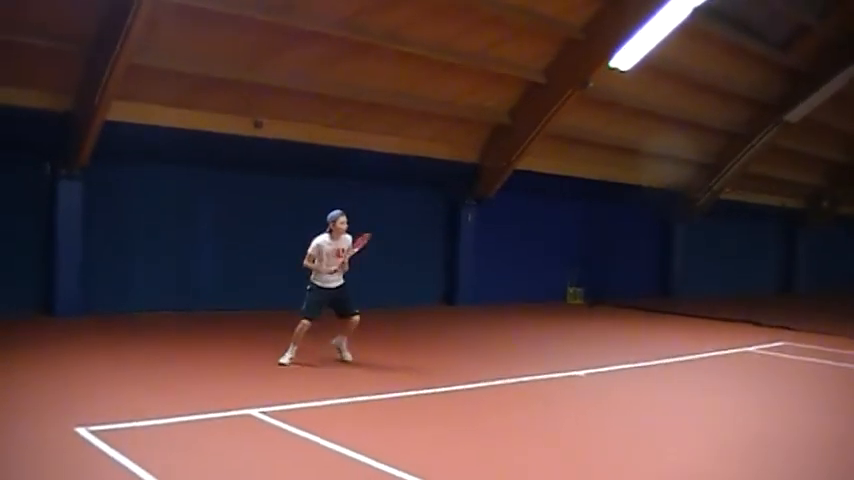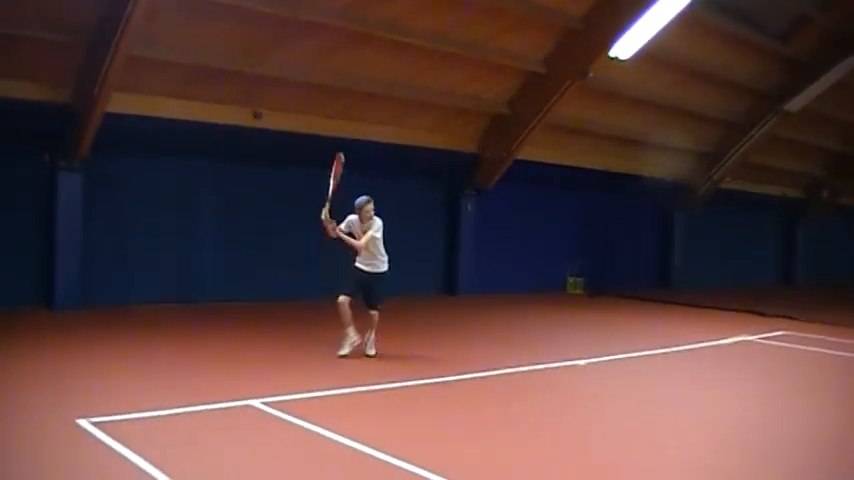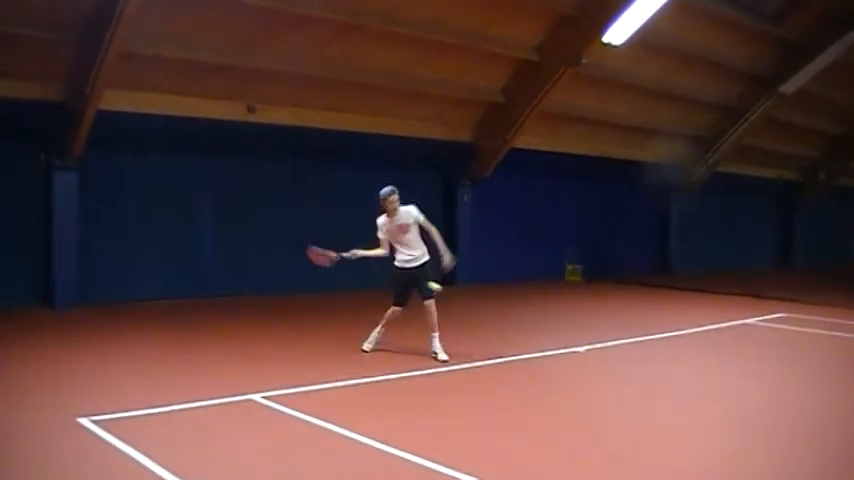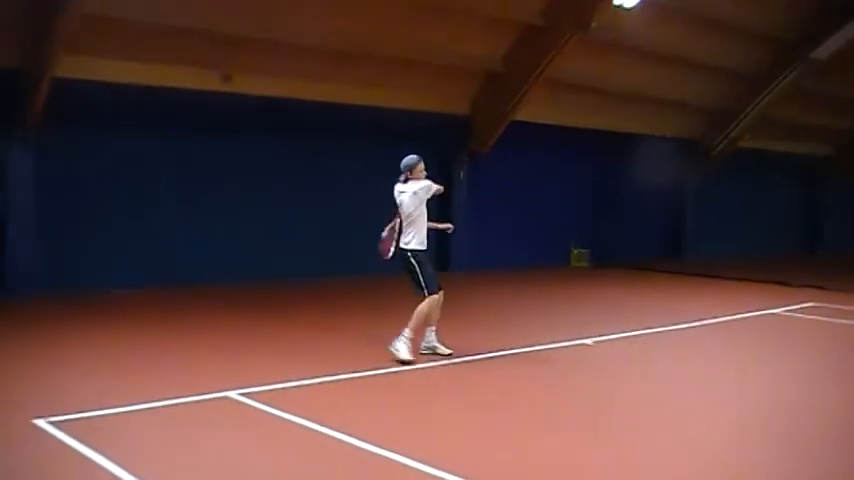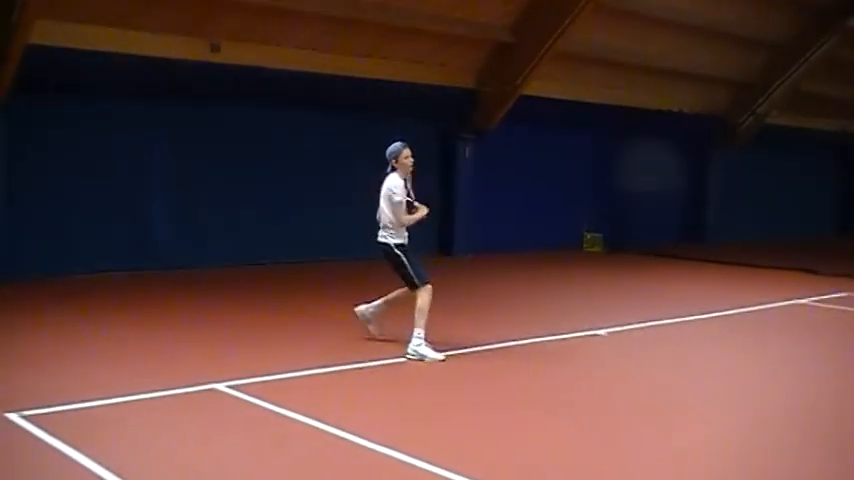
dt=0.4s
person 1, frame 1
left shoulder: (347, 239)
right shoulder: (320, 242)
left elbow: (344, 269)
right elbow: (306, 263)
left wrist: (344, 262)
right wrist: (323, 269)
left hip: (338, 286)
right hip: (318, 286)
left knee: (354, 318)
right knee: (305, 322)
left ankle: (340, 342)
right ankle: (290, 353)
person 1, frame 2
left shoulder: (377, 223)
right shoulder: (352, 220)
left elbow: (360, 246)
right elbow: (334, 234)
left wrist: (340, 234)
right wrist: (328, 223)
left hip: (378, 271)
right hip: (360, 268)
left knee: (373, 311)
right knee: (342, 301)
left ankle: (370, 340)
right ankle: (352, 337)
person 1, frame 3
left shoulder: (410, 210)
right shoulder: (381, 222)
left elbow: (431, 230)
right elbow: (384, 251)
left wrist: (444, 252)
right wrist: (361, 253)
left hip: (422, 263)
right hip: (402, 267)
left knee: (429, 303)
right knee: (397, 308)
left ankle: (436, 346)
right ankle: (376, 334)
person 1, frame 4
left shoulder: (399, 190)
right shoulder: (423, 186)
right elbow: (439, 189)
left wrist: (438, 225)
left hip: (415, 250)
right hip: (412, 251)
left knee: (438, 295)
right knee: (431, 299)
left ankle: (429, 341)
right ankle: (402, 342)
person 1, frame 5
left shoulder: (395, 181)
right shoulder: (396, 183)
right elbow: (403, 222)
right wrist: (421, 213)
left hip: (393, 242)
right hip: (393, 243)
left knee: (414, 286)
right knee: (425, 289)
left ankle: (369, 310)
right ankle: (417, 345)
